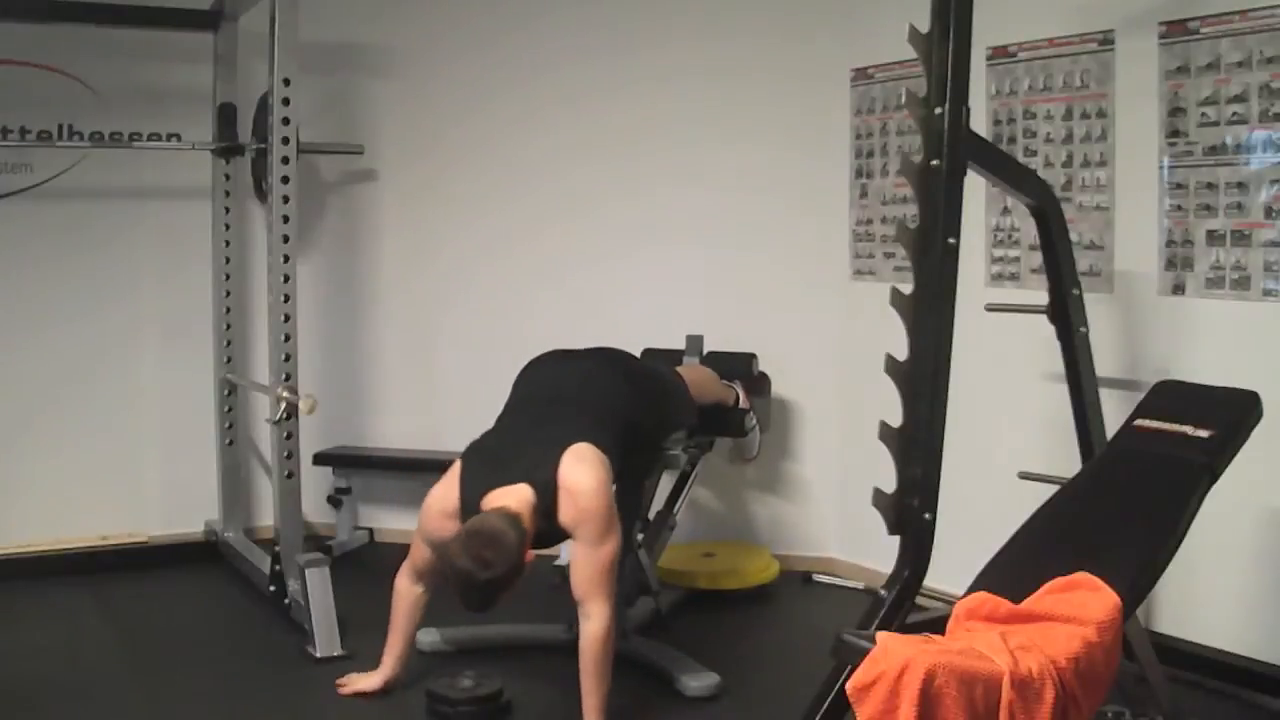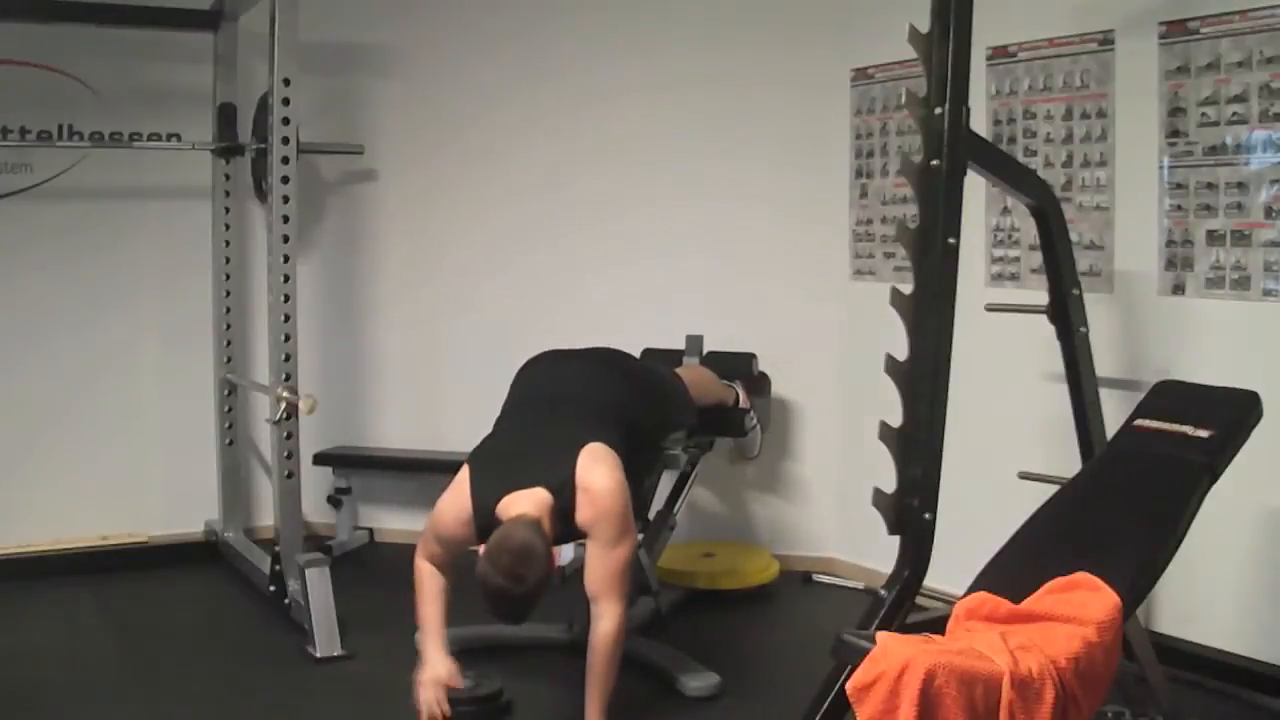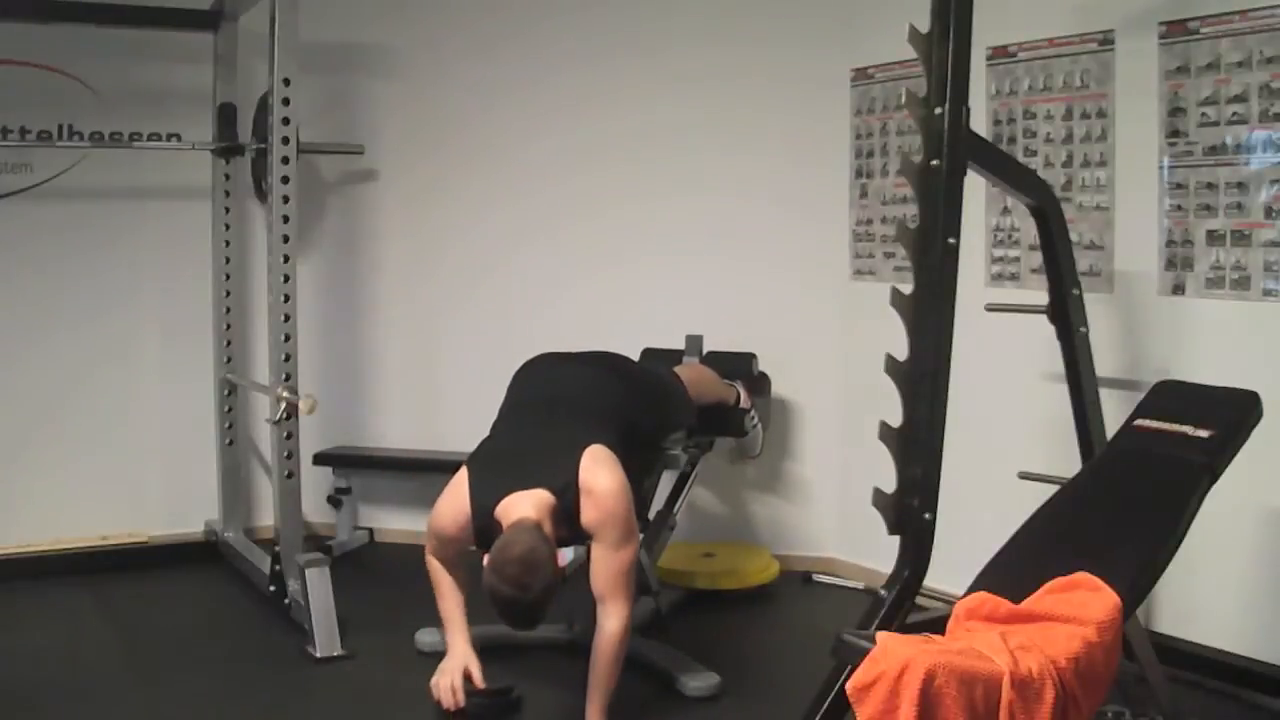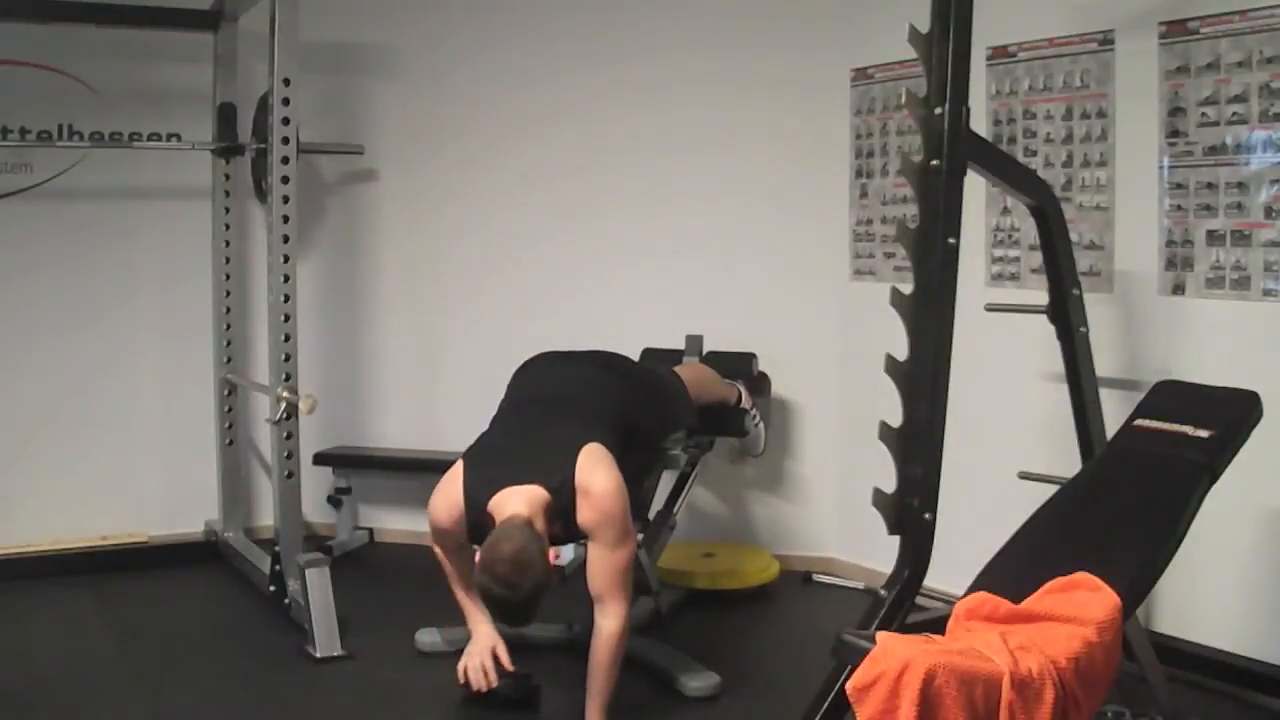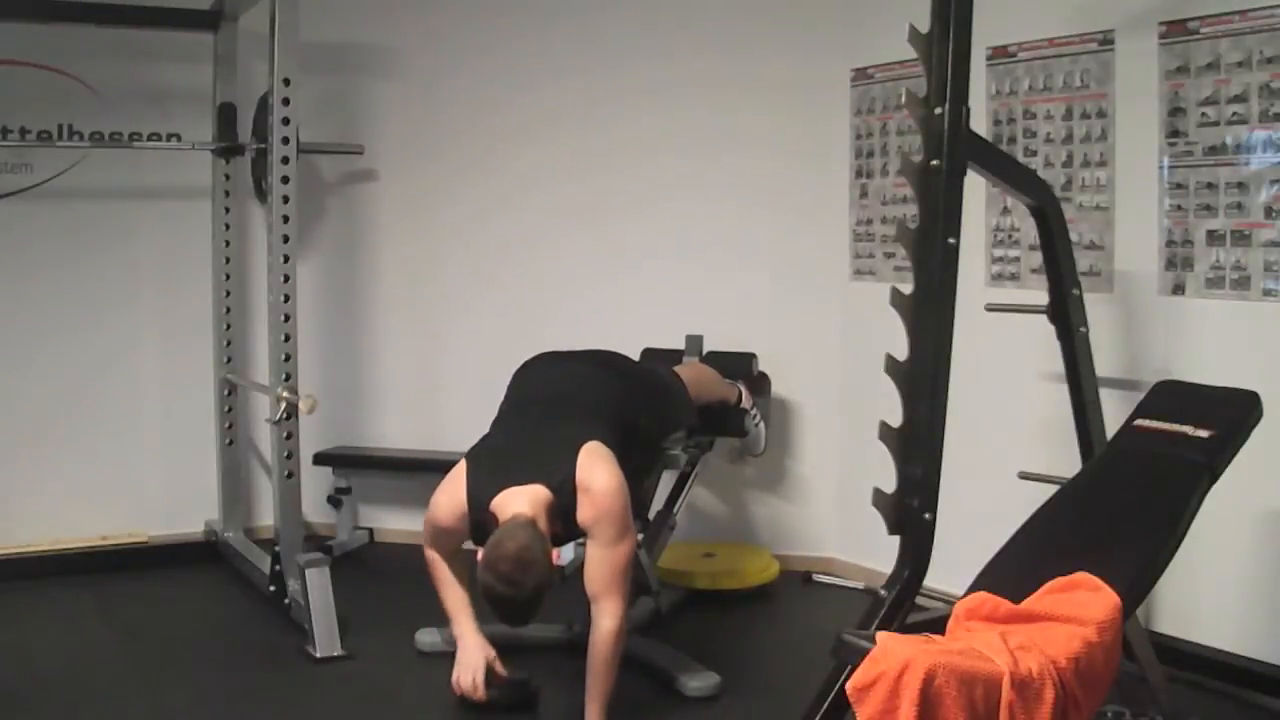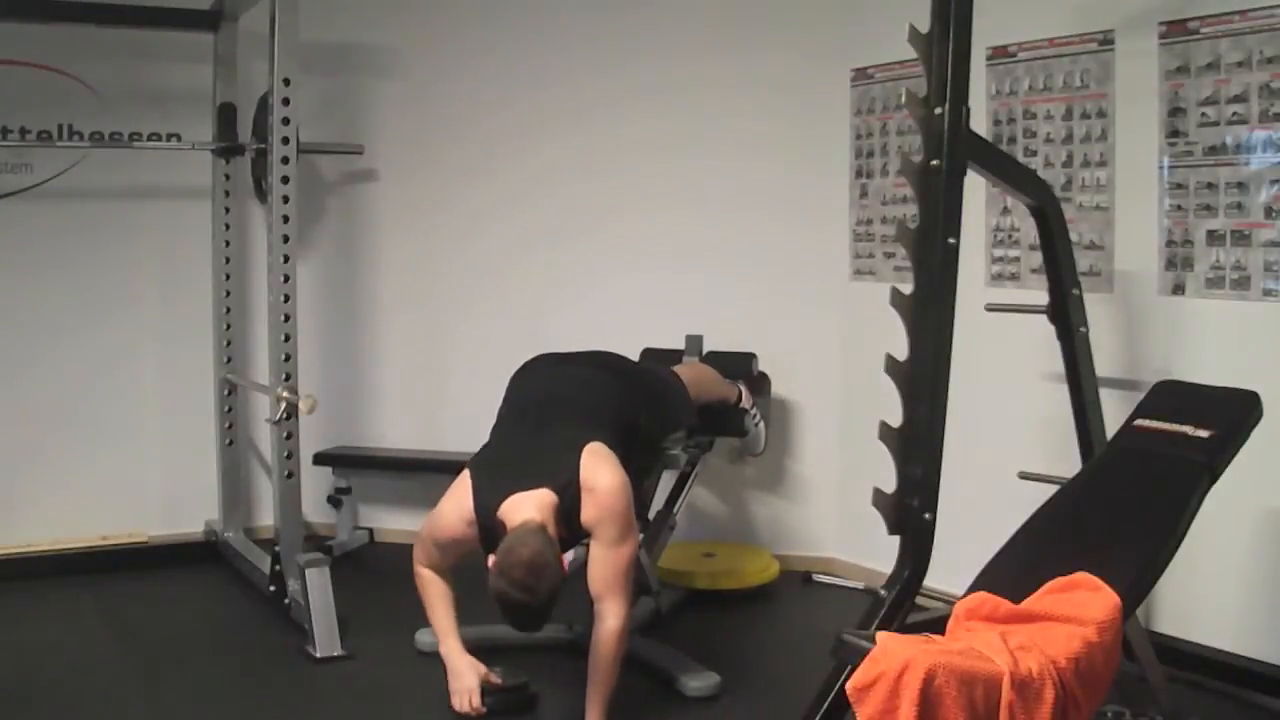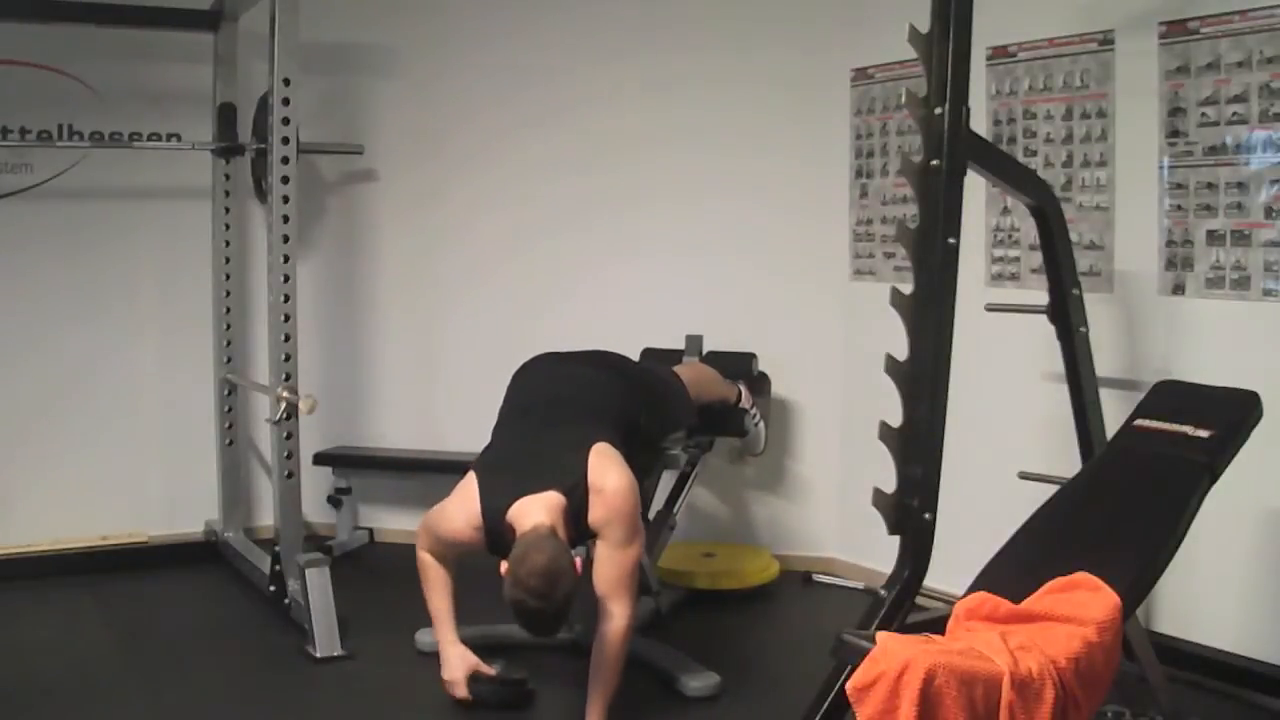
dt=0.2s
person 1, frame 1
left shoulder: (580, 489)
right shoulder: (446, 505)
left elbow: (595, 613)
right elbow: (414, 578)
right wrist: (386, 670)
left hip: (621, 381)
right hip: (545, 374)
left knee: (678, 384)
left ankle: (734, 398)
person 1, frame 2
left shoulder: (599, 491)
right shoulder: (459, 508)
left elbow: (607, 613)
right elbow: (428, 560)
right wrist: (434, 653)
left hip: (620, 383)
left knee: (680, 385)
left ankle: (734, 398)
person 1, frame 3
left shoulder: (601, 492)
right shoulder: (455, 511)
left elbow: (614, 613)
right elbow: (438, 558)
right wrist: (458, 646)
left hip: (618, 386)
right hip: (539, 377)
left knee: (678, 384)
left ankle: (737, 397)
person 1, frame 4
left shoulder: (597, 492)
right shoulder: (450, 503)
left elbow: (611, 613)
right elbow: (447, 547)
right wrist: (481, 628)
left hip: (618, 385)
right hip: (538, 376)
left knee: (679, 385)
left ankle: (738, 397)
person 1, frame 5
left shoulder: (598, 490)
right shoulder: (451, 504)
left elbow: (608, 612)
right elbow: (436, 550)
right wrist: (467, 636)
left hip: (618, 384)
right hip: (538, 376)
left knee: (679, 385)
left ankle: (738, 397)
person 1, frame 6
left shoulder: (602, 490)
right shoulder: (458, 514)
left elbow: (611, 612)
right elbow: (426, 565)
right wrist: (455, 658)
left hip: (619, 386)
right hip: (537, 378)
left knee: (678, 385)
left ankle: (737, 397)
person 1, frame 7
left shoulder: (610, 491)
right shoulder: (465, 518)
left elbow: (616, 614)
right elbow: (427, 549)
right wrist: (450, 646)
left hip: (618, 384)
right hip: (537, 378)
left knee: (678, 384)
left ankle: (738, 397)
